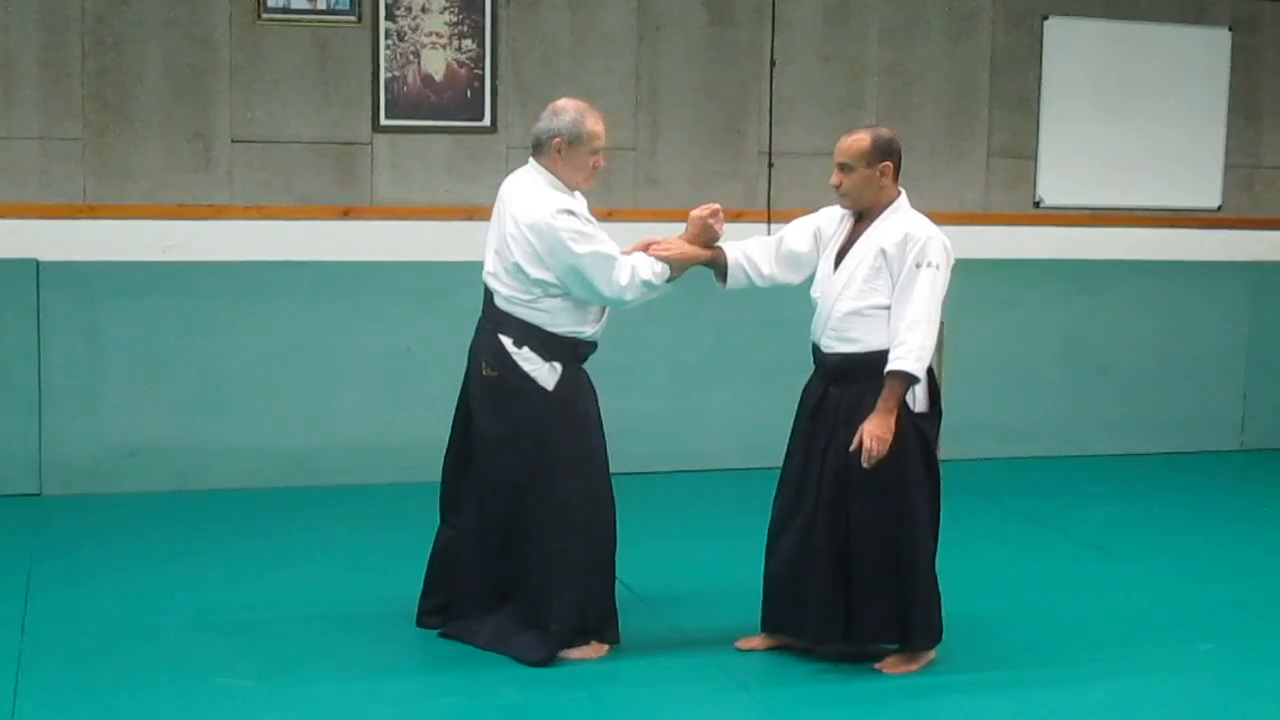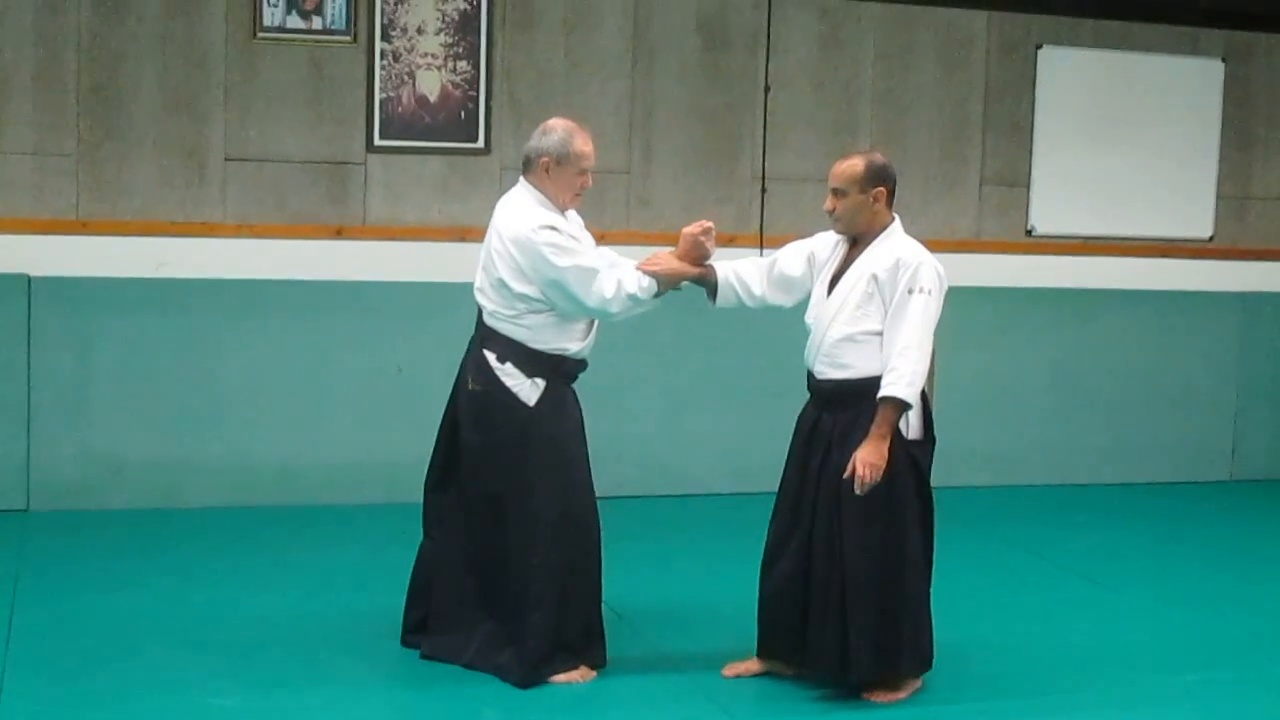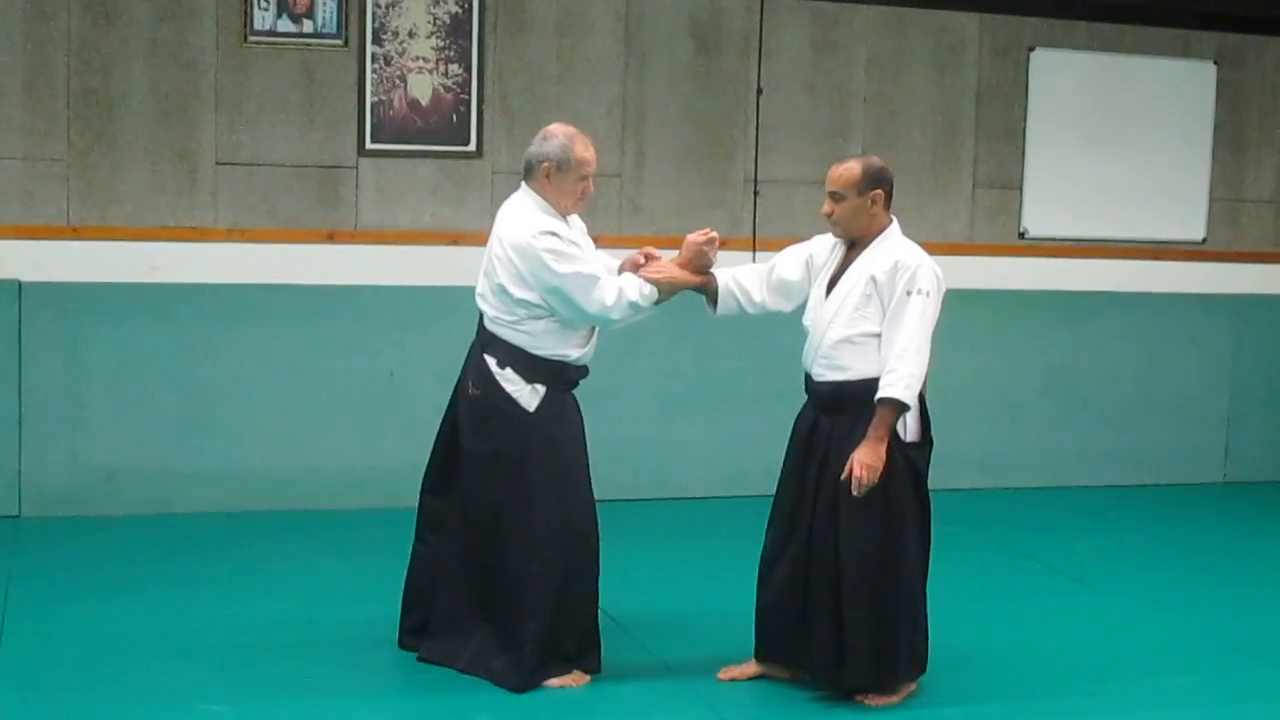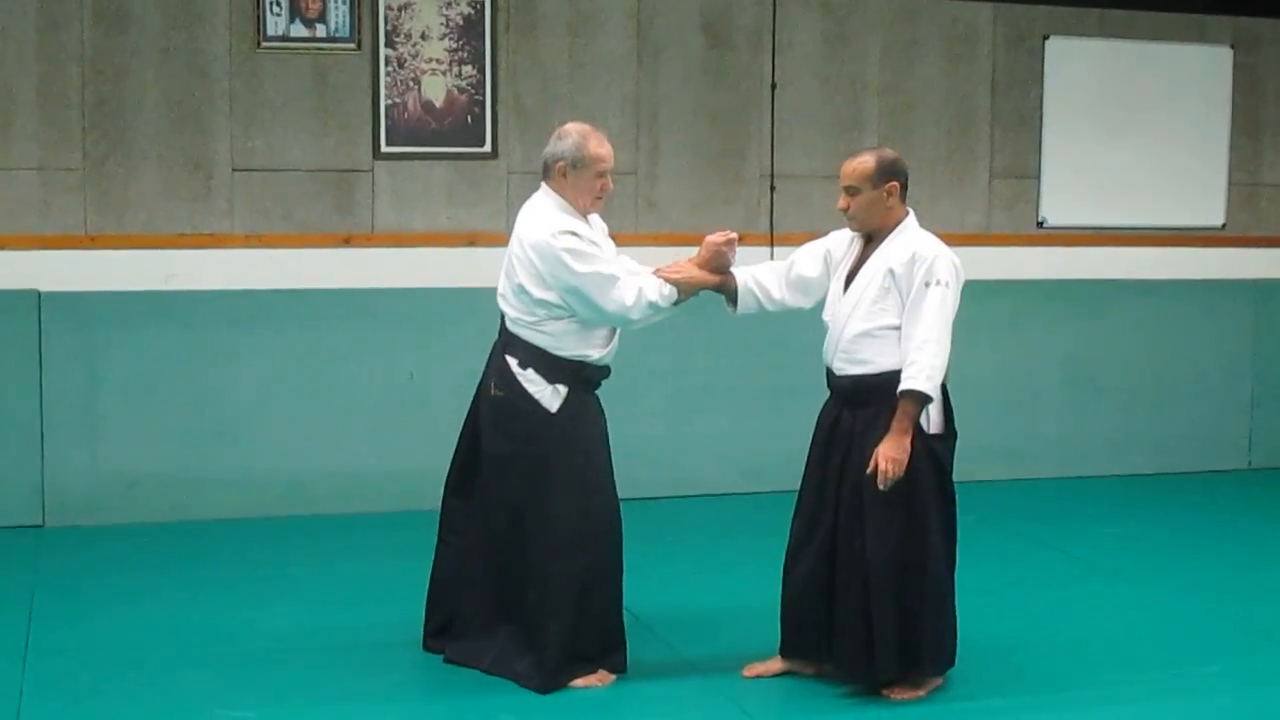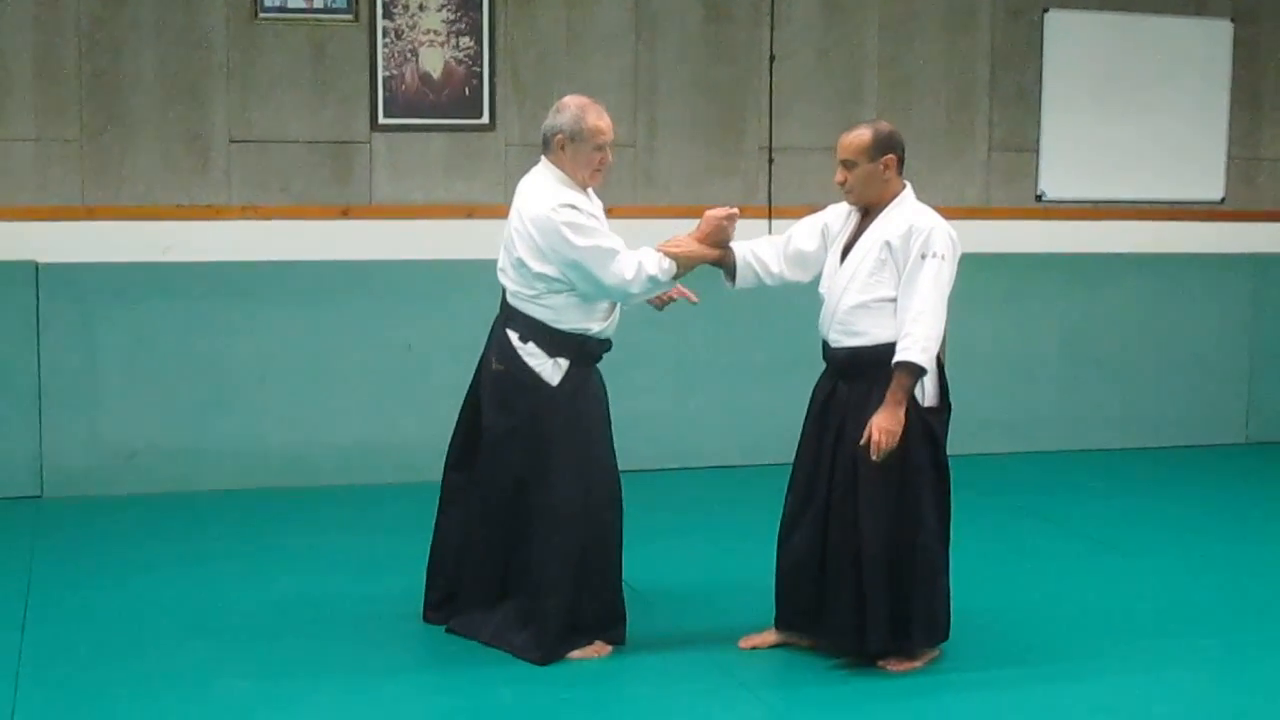
dt=0.4s
person 1, frame 1
left shoulder: (524, 185)
right shoulder: (549, 214)
left elbow: (581, 263)
right elbow: (617, 284)
left wrist: (626, 256)
right wrist: (687, 249)
left hip: (504, 354)
right hip: (535, 368)
left knee: (490, 485)
right knee: (568, 497)
left ankle: (462, 605)
right ankle: (560, 628)
person 1, frame 2
left shoulder: (537, 207)
right shoulder: (534, 230)
left elbow: (595, 264)
right elbow: (604, 293)
right wrist: (677, 263)
left hip: (499, 376)
right hip: (523, 387)
left knee: (475, 502)
right knee: (551, 517)
left ankle: (443, 623)
right ankle: (546, 650)
person 1, frame 3
left shoulder: (545, 213)
right shoulder: (534, 235)
left elbow: (589, 272)
right elbow: (603, 302)
left wrist: (623, 265)
right wrist: (680, 271)
left hip: (498, 382)
right hip: (524, 392)
left knee: (470, 506)
right knee: (550, 523)
left ankle: (440, 626)
right ankle: (542, 656)
person 1, frame 4
left shoulder: (569, 214)
right shoulder: (554, 235)
left elbow: (612, 273)
right elbow: (622, 302)
left wrist: (661, 275)
right wrist: (697, 271)
left hip: (520, 383)
right hip: (545, 393)
left knee: (493, 507)
right knee: (573, 523)
left ankle: (466, 628)
right ankle: (565, 656)
person 1, frame 5
left shoulder: (557, 187)
right shoulder: (554, 209)
left elbow: (601, 266)
right elbow: (620, 276)
left wrist: (651, 283)
right wrist: (697, 245)
left hip: (521, 356)
right hip: (547, 366)
left knee: (496, 480)
right knee: (574, 496)
left ankle: (465, 599)
right ankle: (562, 629)
person 2, frame 1
left shoulder: (918, 238)
right shoulder: (832, 223)
left elbow: (915, 333)
right elbow: (769, 257)
left wrist: (885, 412)
right wrist: (700, 253)
left hip: (886, 394)
right hip: (829, 387)
left knee: (892, 521)
right knee: (804, 510)
left ankle: (916, 639)
right ankle: (794, 624)
person 2, frame 2
left shoulder: (911, 264)
right shoulder: (826, 248)
left elbow: (907, 359)
right elbow: (762, 277)
left wrist: (878, 439)
right wrist: (691, 271)
left hip: (879, 420)
right hip: (825, 414)
left knee: (881, 549)
right knee: (797, 536)
left ankle: (901, 668)
right ankle: (785, 650)
person 2, frame 3
left shoulder: (908, 266)
right shoulder: (824, 251)
left elbow: (905, 360)
right elbow: (760, 283)
left wrist: (876, 439)
right wrist: (691, 279)
left hip: (876, 422)
right hip: (821, 416)
left knee: (877, 552)
right knee: (795, 540)
left ankle: (894, 672)
right ankle: (780, 654)
person 2, frame 4
left shoulder: (926, 257)
right shoulder: (842, 246)
left elbow: (926, 352)
right elbow: (780, 281)
left wrist: (900, 433)
right wrist: (711, 279)
left hip: (901, 416)
right hip: (846, 411)
left knee: (903, 546)
right knee: (820, 534)
left ankle: (921, 666)
right ankle: (808, 650)
person 2, frame 5
left shoulder: (922, 230)
right shoulder: (837, 220)
left elbow: (920, 325)
right elbow: (776, 256)
left wrist: (892, 405)
right wrist: (710, 253)
left hip: (893, 387)
right hip: (839, 384)
left knee: (895, 519)
right knee: (814, 507)
left ankle: (915, 638)
right ankle: (802, 622)
